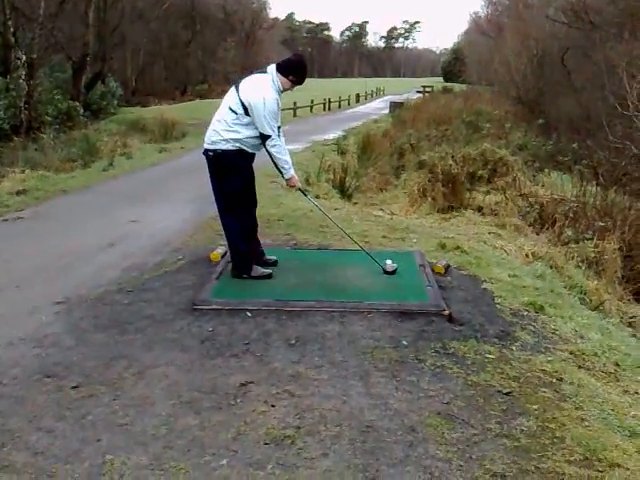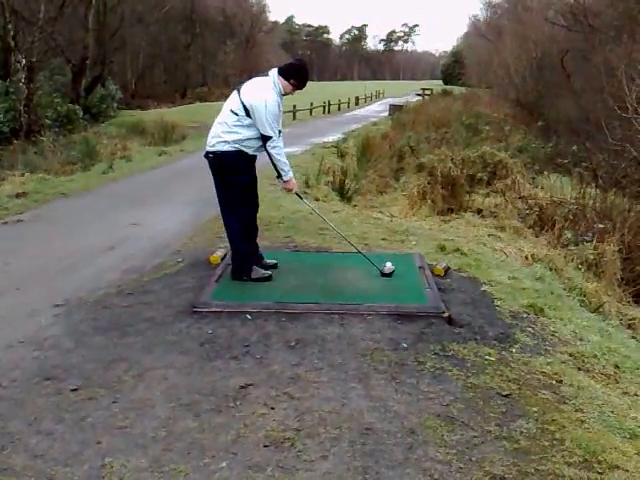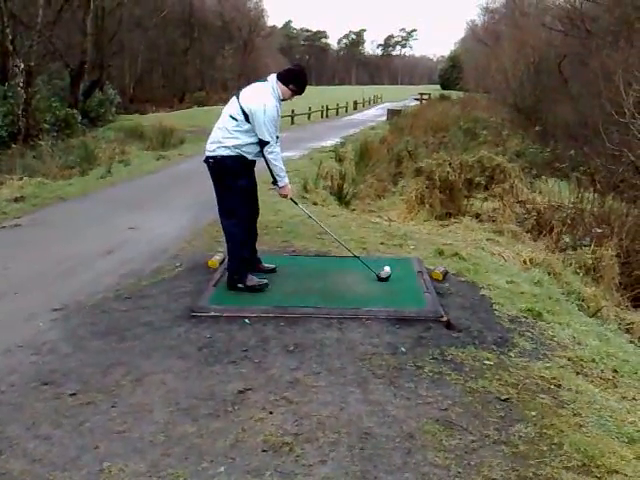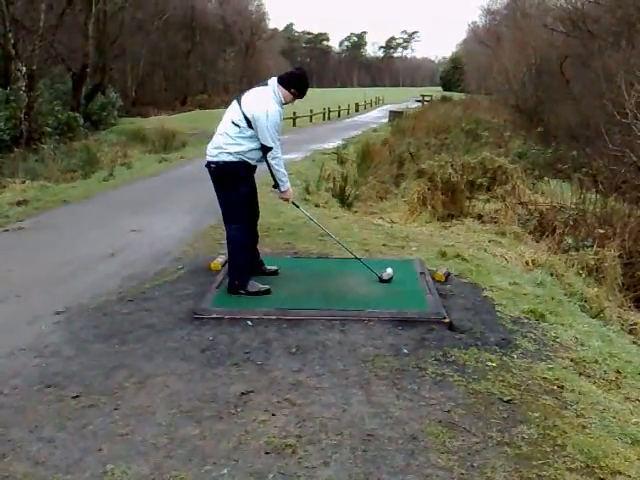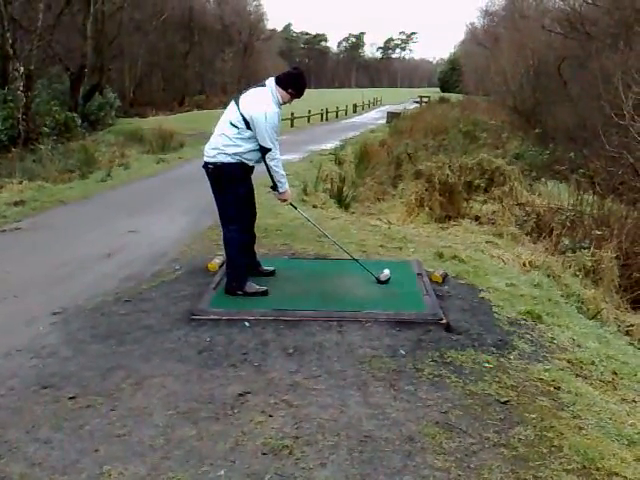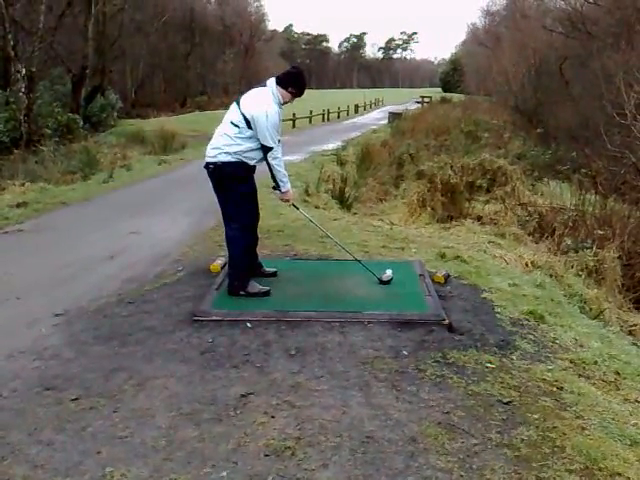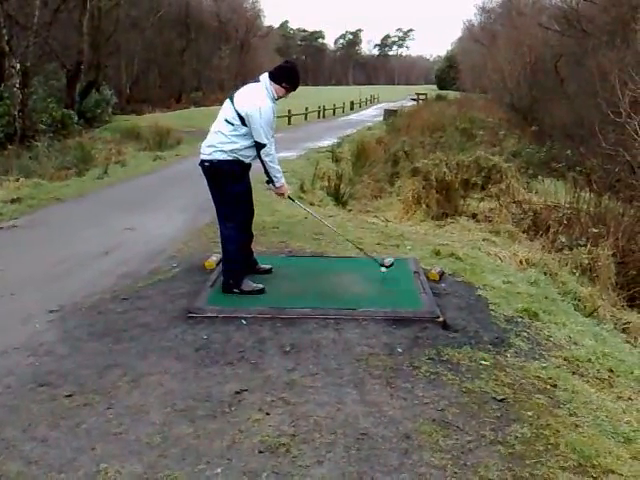
dt=0.2s
person 1, frame 1
left shoulder: (264, 82)
right shoulder: (265, 94)
left elbow: (275, 133)
right elbow: (270, 139)
left wrist: (288, 167)
right wrist: (288, 173)
left hip: (235, 150)
right hip: (226, 152)
left knee: (247, 206)
right knee: (235, 209)
left ankle: (253, 253)
right ankle: (243, 265)
person 1, frame 2
left shoulder: (266, 85)
right shoulder: (266, 96)
left elbow: (274, 135)
right elbow: (271, 141)
left wrist: (285, 172)
right wrist: (287, 175)
left hip: (237, 152)
right hip: (228, 153)
left knee: (248, 207)
right knee: (239, 211)
left ankle: (252, 256)
right ankle: (243, 267)
person 1, frame 3
left shoulder: (263, 90)
right shoulder: (266, 101)
left elbow: (271, 141)
right elbow: (269, 146)
left wrist: (279, 178)
right wrist: (282, 181)
left hip: (236, 157)
right hip: (227, 159)
left knee: (248, 212)
right knee: (236, 216)
left ankle: (250, 260)
right ankle: (238, 275)
person 1, frame 4
left shoulder: (263, 93)
right shoulder: (269, 107)
left elbow: (270, 147)
right elbow: (271, 151)
left wrist: (280, 182)
right wrist: (284, 185)
left hip: (232, 160)
right hip: (229, 163)
left knee: (249, 215)
right knee: (239, 220)
left ankle: (252, 262)
right ankle: (239, 280)
person 1, frame 5
left shoulder: (260, 93)
right shoulder: (267, 108)
left elbow: (268, 147)
right elbow: (270, 152)
left wrist: (279, 183)
right wrist: (282, 187)
left hip: (229, 161)
right hip: (226, 164)
left knee: (246, 217)
right knee: (236, 222)
left ankle: (249, 263)
right ankle: (237, 281)
person 1, frame 6
left shoulder: (262, 94)
right shoulder: (268, 108)
left elbow: (270, 146)
right elbow: (272, 151)
left wrist: (280, 182)
right wrist: (284, 186)
left hip: (232, 162)
right hip: (228, 165)
left knee: (249, 217)
right knee: (239, 222)
left ankle: (251, 265)
right ankle: (239, 282)
person 1, frame 7
left shoulder: (256, 89)
right shoulder: (261, 104)
left elbow: (263, 143)
right elbow: (265, 148)
left wrist: (273, 177)
right wrist: (279, 181)
left hip: (227, 160)
right hip: (223, 162)
left knee: (244, 215)
right knee: (234, 220)
left ankle: (246, 262)
right ankle: (233, 279)
